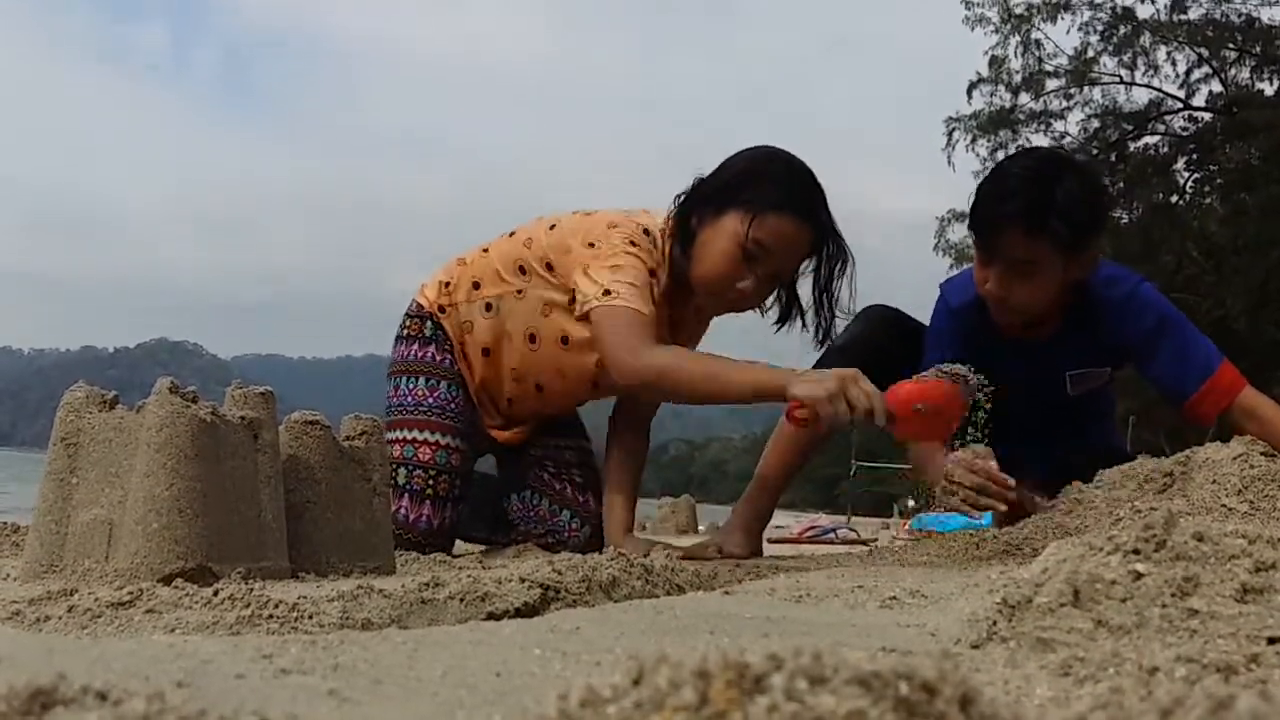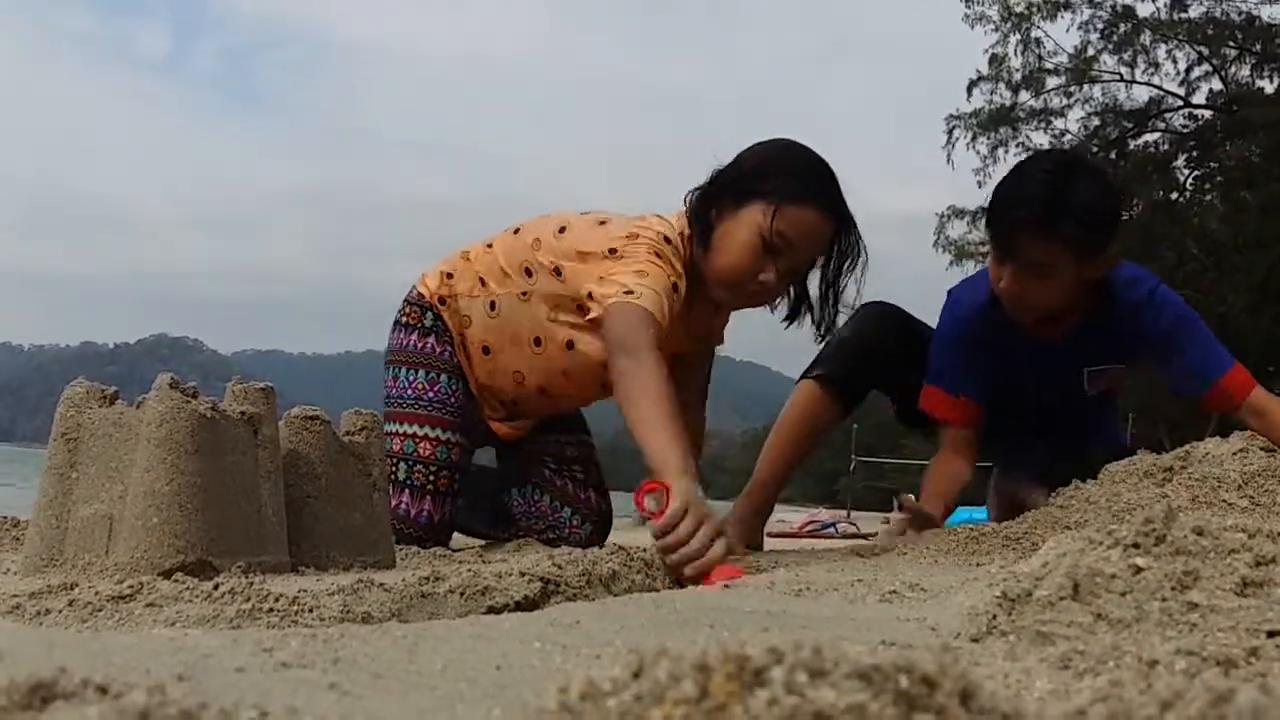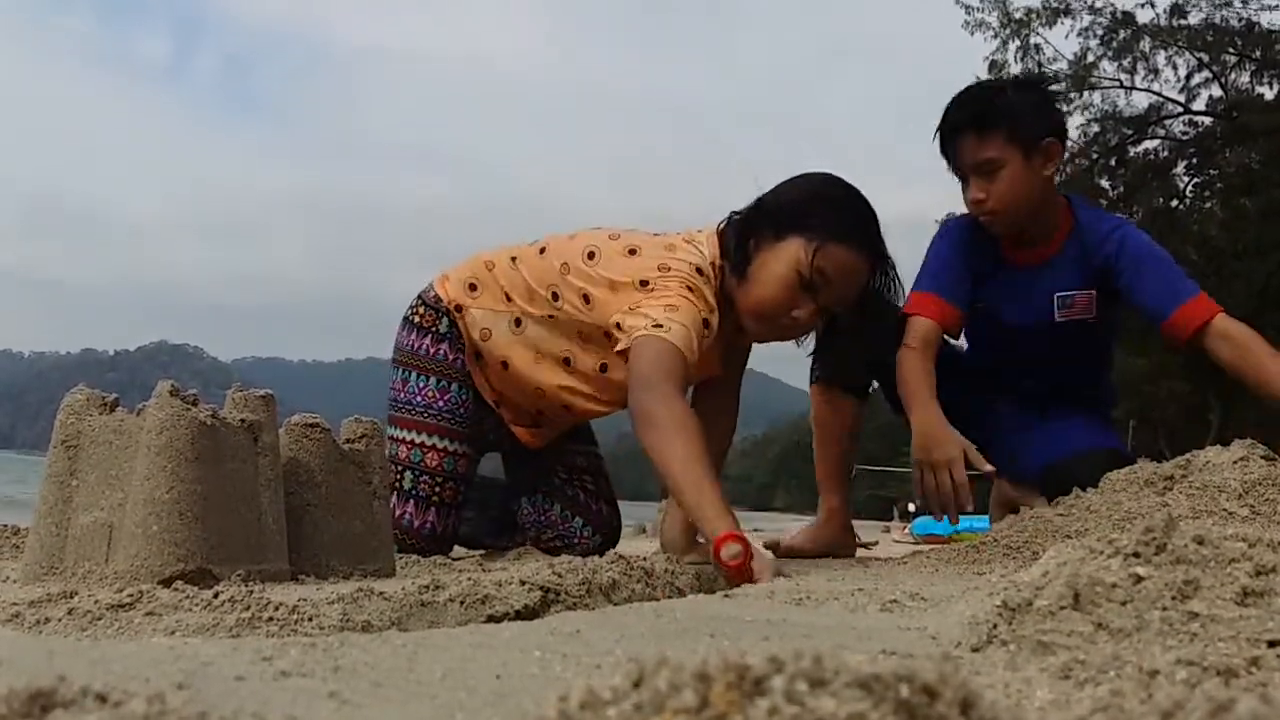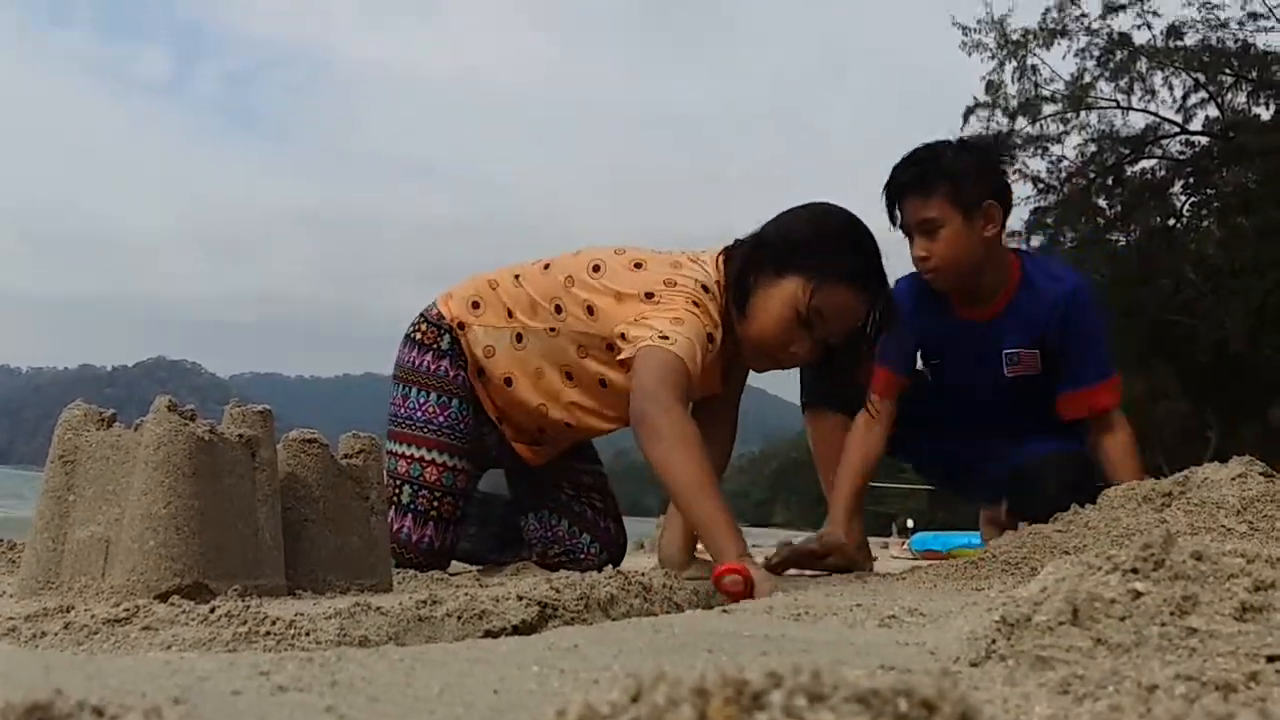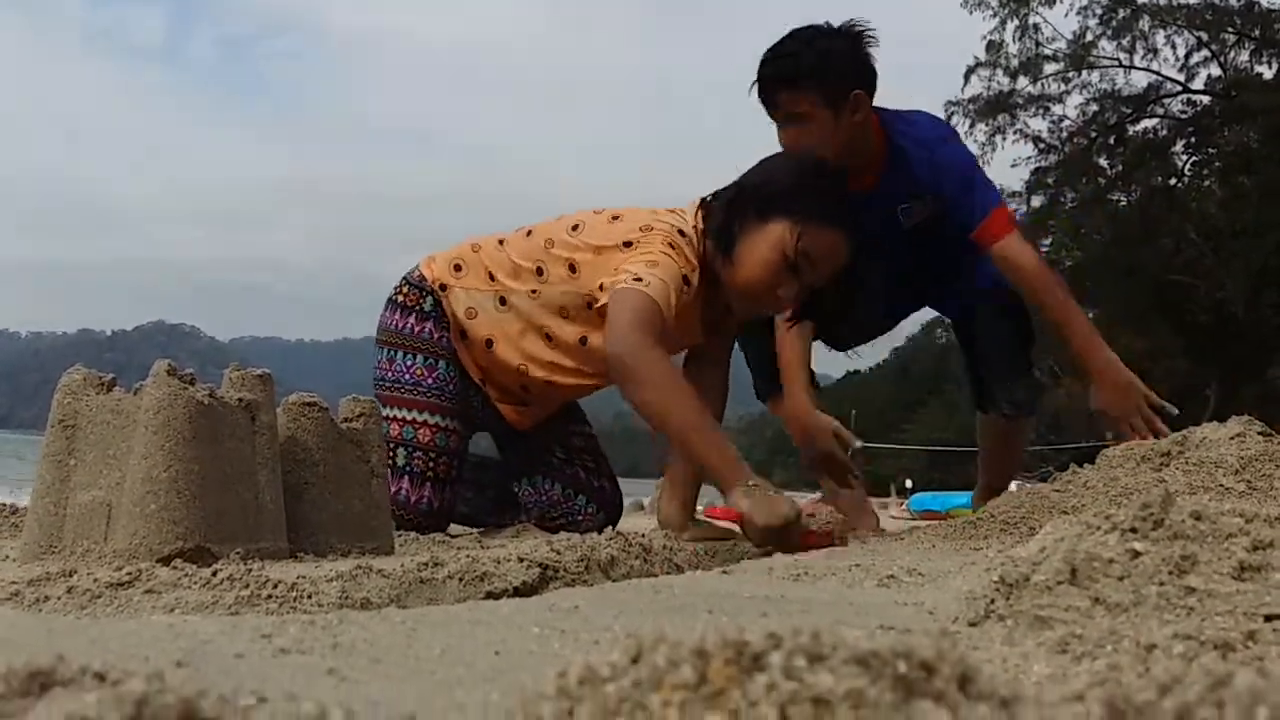
dt=0.4s
person 1, frame 1
left shoulder: (1126, 304)
right shoulder: (960, 305)
right elbow: (925, 437)
right wrist: (944, 468)
left hip: (1075, 455)
right hip: (981, 426)
right knee: (878, 330)
left ankle: (1032, 503)
right ankle: (747, 519)
person 1, frame 2
left shoulder: (1142, 304)
right shoulder: (970, 308)
right elbow: (955, 447)
right wrist: (923, 519)
left hip: (1074, 445)
right hip: (982, 421)
right knee: (877, 329)
left ankle: (1028, 495)
right ankle: (746, 516)
person 1, frame 3
left shoulder: (1110, 243)
right shoulder: (961, 240)
left elbow: (1217, 332)
right elbow: (921, 343)
right wrist: (929, 427)
left hip: (1062, 426)
right hip: (977, 407)
left knee: (1104, 486)
left ankle: (1023, 498)
person 1, frame 4
left shoulder: (1058, 294)
right shoulder: (911, 300)
left elbow: (1105, 422)
right elbow: (877, 410)
right wrist: (838, 524)
left hip: (1033, 453)
right hip: (948, 444)
left knee: (1058, 488)
right knee: (829, 356)
left ankle: (1007, 524)
right ankle: (847, 539)
person 1, frame 5
left shoulder: (927, 150)
left elbow: (1014, 255)
left wrist: (1106, 370)
right wrist: (796, 402)
left hip: (960, 263)
right hip: (872, 276)
left knee: (1002, 344)
right knee: (758, 323)
left ankle: (988, 503)
right ankle: (844, 494)
person 2, frame 1
left shoulder: (690, 308)
right shoulder: (628, 249)
left elbow: (633, 421)
right elbow: (631, 367)
left wrist: (619, 532)
right wrist: (785, 381)
right hip: (448, 339)
left knee: (576, 536)
right knee: (417, 532)
left ankle: (463, 502)
person 2, frame 2
left shoulder: (708, 289)
right shoulder: (647, 257)
left elbow: (684, 404)
right elbow: (633, 358)
left wrist: (680, 499)
right wrist: (681, 489)
left knee: (577, 531)
right knee: (412, 527)
left ankle: (463, 492)
person 2, frame 3
left shoulder: (733, 299)
right shoulder: (681, 288)
left elbow: (714, 415)
right elbow: (655, 402)
right wrist: (733, 541)
right hip: (455, 332)
left knee: (587, 540)
right knee: (415, 536)
person 2, frame 4
left shoulder: (731, 321)
right shoulder: (686, 304)
left elbow: (713, 436)
right elbow: (656, 408)
right wrist: (737, 563)
right hip: (457, 350)
left knee: (592, 554)
right knee: (413, 549)
left ankle: (463, 522)
person 2, frame 5
left shoulder: (715, 287)
right shoulder: (668, 250)
left elbow: (704, 387)
right elbow: (631, 352)
right wrist: (740, 483)
right hip: (438, 323)
left knee: (591, 514)
right knee: (412, 513)
left ankle: (457, 483)
